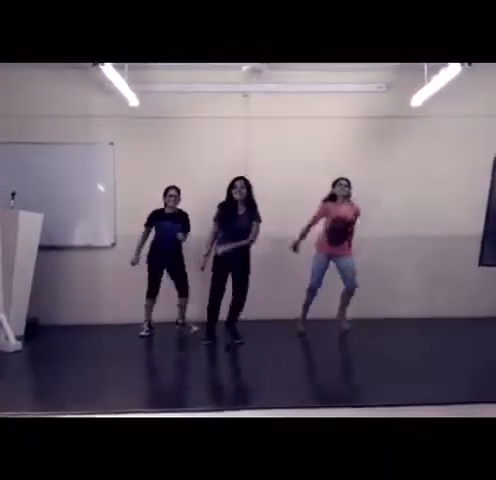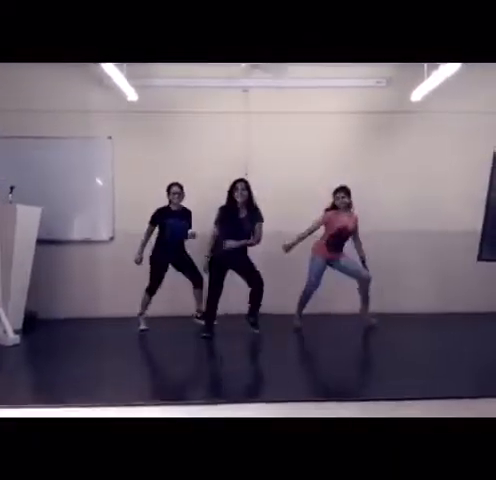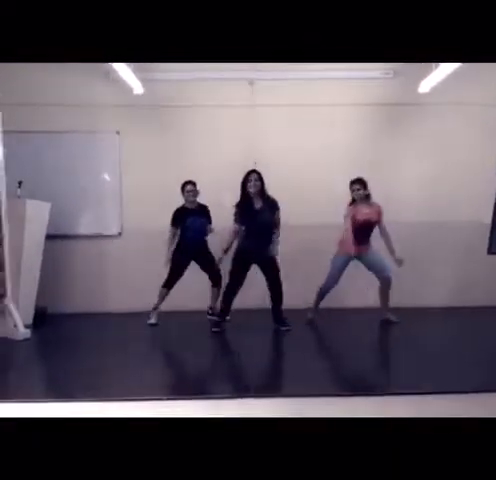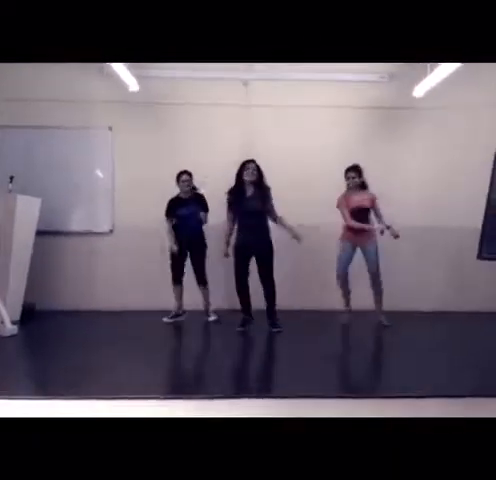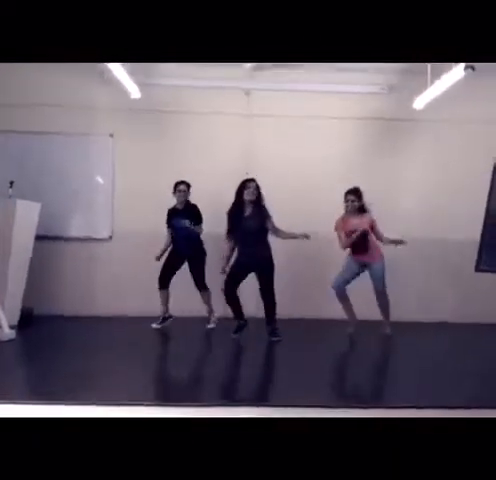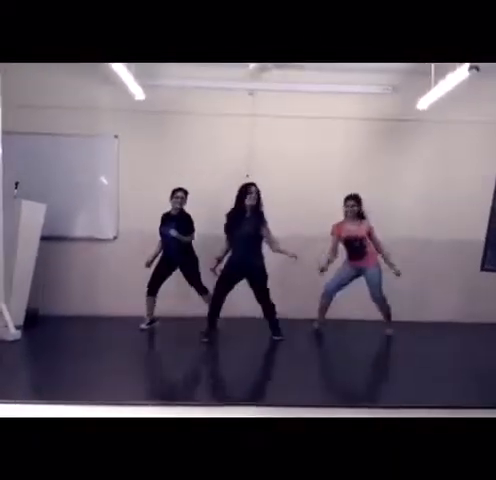
dt=0.2s
person 1, frame 1
left shoulder: (252, 212)
right shoulder: (223, 208)
left elbow: (252, 238)
right elbow: (214, 233)
left wrist: (230, 246)
right wrist: (206, 255)
left hip: (240, 257)
right hip: (221, 257)
left knee: (240, 293)
right knee: (215, 294)
left ankle: (231, 325)
right ankle: (210, 332)
person 1, frame 2
left shoulder: (254, 213)
right shoulder: (224, 211)
left elbow: (256, 239)
right elbow: (215, 234)
left wrist: (238, 243)
right wrist: (208, 256)
left hip: (240, 256)
right hip: (220, 257)
left knee: (258, 284)
right knee: (214, 291)
left ankle: (252, 316)
right ankle: (208, 325)
person 1, frame 3
left shoulder: (271, 204)
right shoulder: (242, 206)
left elbow: (276, 227)
right elbow: (236, 231)
left wrist: (275, 244)
right wrist: (224, 252)
left hip: (264, 251)
right hip: (244, 251)
left knee: (275, 284)
right knee: (233, 285)
left ankle: (279, 319)
right ankle: (220, 319)
person 1, frame 4
left shoulder: (263, 192)
right shoulder: (235, 195)
left elbow: (273, 216)
right elbow: (230, 221)
left wrist: (290, 229)
right wrist: (227, 243)
left hip: (263, 242)
right hip: (243, 242)
left knee: (267, 279)
right knee: (240, 278)
left ankle: (272, 317)
right ankle: (246, 315)
person 1, frame 5
left shoulder: (260, 211)
right shoulder: (234, 213)
left elbow: (275, 231)
right elbow: (232, 239)
left wrist: (297, 235)
right wrist: (226, 261)
left hip: (263, 259)
right hip: (243, 259)
left knee: (267, 293)
right knee: (229, 288)
left ankle: (272, 327)
right ankle: (240, 321)
person 1, frame 6
left shoulder: (258, 217)
right shoulder: (233, 216)
left elbow: (269, 240)
right elbow: (229, 242)
left wrist: (286, 252)
right wrist: (218, 260)
left hip: (254, 265)
right hip: (234, 263)
left knee: (263, 298)
right knee: (218, 294)
left ankle: (274, 327)
right ankle: (211, 328)
person 2, frame 1
left shoulder: (355, 209)
right shoulder: (327, 207)
right elbow: (311, 224)
left wrist: (349, 246)
right wrist: (298, 241)
left hip: (343, 252)
right hip: (323, 250)
left knee: (351, 285)
right knee: (314, 285)
left ankle: (342, 315)
right ankle: (302, 319)
person 2, frame 2
left shoulder: (354, 218)
right shoulder: (330, 215)
left elbow: (356, 241)
right elbow: (312, 229)
left wrist: (364, 262)
right wrist: (293, 243)
left hip: (338, 256)
right hip: (320, 253)
left knee: (365, 277)
right knee: (311, 286)
left ankle: (365, 313)
right ankle: (298, 315)
person 2, frame 3
left shoulder: (377, 208)
right shoulder: (351, 209)
left elbow: (384, 232)
right elbow: (347, 229)
left wrist: (394, 254)
right wrist: (349, 246)
left hip: (365, 249)
right hip: (347, 248)
left knee: (386, 277)
right knee: (330, 282)
left ankle: (386, 311)
right ankle: (314, 308)
person 2, frame 4
left shoulder: (370, 196)
right shoulder: (343, 199)
left elbow: (379, 217)
right elbow: (349, 222)
left wrist: (390, 228)
right wrist: (371, 228)
left hip: (368, 239)
right hip: (348, 239)
left knee: (374, 274)
right knee: (341, 273)
left ankle: (380, 313)
right ankle: (347, 307)
person 2, frame 5
left shoulder: (368, 218)
right shoulder: (341, 222)
left elbow: (379, 237)
right elbow: (344, 245)
left wrist: (393, 241)
right wrist: (357, 234)
left hip: (374, 258)
right hip: (355, 260)
left knee: (380, 292)
right knee: (337, 285)
left ankle: (387, 324)
right ankle: (352, 319)
person 2, frame 6
left shoulder: (366, 225)
right shoulder: (337, 227)
left elbow: (378, 246)
right elbow: (333, 251)
left wrist: (391, 265)
right wrist: (326, 263)
left hip: (370, 265)
right hip: (350, 265)
left knee: (378, 297)
right knee: (328, 290)
left ankle: (388, 324)
right ankle: (319, 322)
person 3, frame 1
left shoulder: (183, 216)
right shoulder: (156, 215)
left elbow: (185, 237)
right elbow: (145, 234)
left wrist: (182, 237)
right wrist: (137, 253)
left hip: (175, 257)
right hip: (156, 257)
left knee: (183, 287)
right knee: (153, 289)
left ankle: (182, 320)
right ankle: (147, 323)
person 3, frame 2
left shoulder: (186, 213)
right shoulder: (161, 212)
right elbow: (149, 232)
left wrist: (191, 235)
right wrist: (140, 252)
left hip: (179, 253)
right hip: (161, 254)
left knee: (198, 279)
right knee: (154, 285)
left ankle: (199, 313)
right ankle: (141, 316)
person 3, frame 3
left shoulder: (204, 209)
right shoulder: (180, 212)
right elbow: (173, 234)
left wrist: (209, 230)
right wrist: (169, 253)
left hip: (201, 250)
right hip: (183, 251)
left knee: (217, 277)
right knee: (171, 280)
left ankle: (212, 310)
right ankle: (154, 311)
person 3, frame 4
left shoulder: (199, 198)
right shoulder: (174, 202)
left elbow: (204, 221)
right elbow: (169, 225)
left wrist: (203, 218)
right wrist: (172, 243)
left hip: (197, 241)
right hip: (180, 242)
left knee: (200, 275)
right knee: (176, 274)
left ankle: (208, 309)
right ankle: (178, 310)
person 3, frame 5
left shoulder: (193, 209)
right shoulder: (171, 212)
left elbow: (200, 231)
right elbow: (170, 234)
left wrist: (190, 227)
right wrist: (162, 251)
left hip: (195, 251)
right hip: (177, 250)
left knee: (199, 282)
right knee: (163, 279)
left ankle: (211, 314)
right ankle: (165, 315)
person 3, frame 6
left shoulder: (185, 217)
right shoulder: (165, 217)
left elbow: (190, 239)
right elbow: (163, 240)
left wrist: (177, 236)
right wrist: (153, 257)
left hip: (186, 258)
right hip: (168, 257)
left knee: (198, 286)
right knee: (152, 286)
right ankle: (150, 318)
